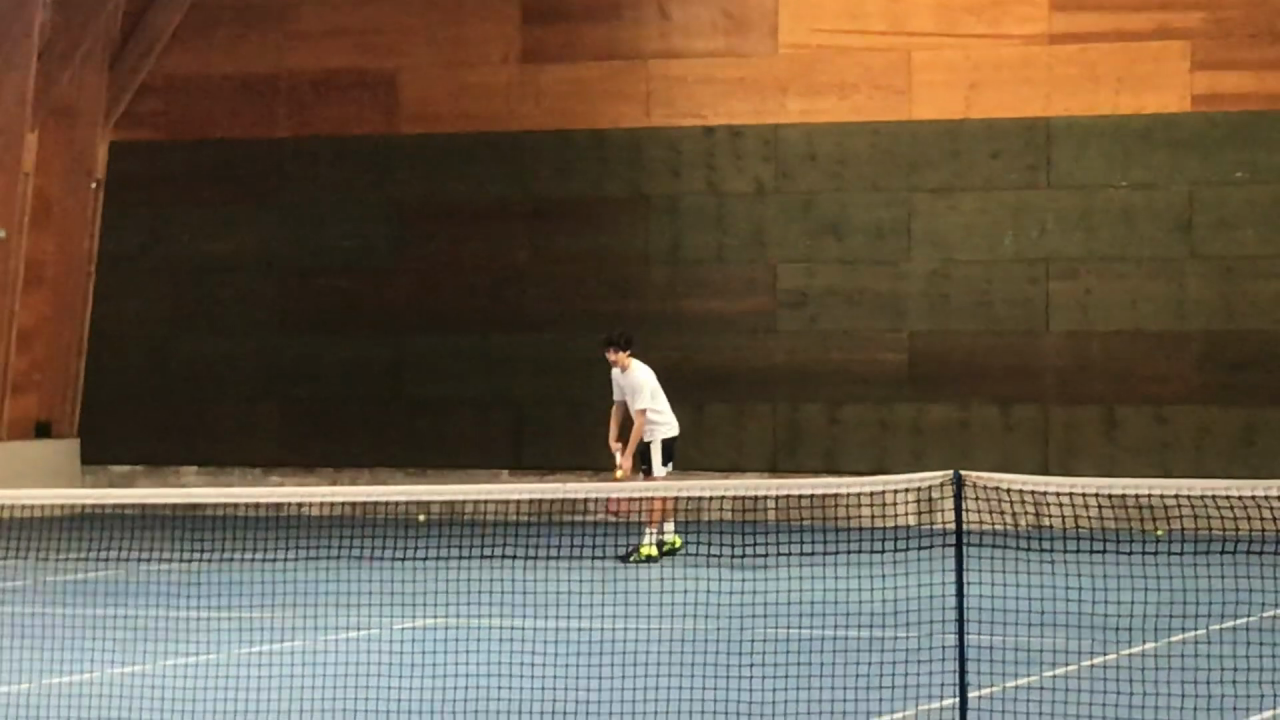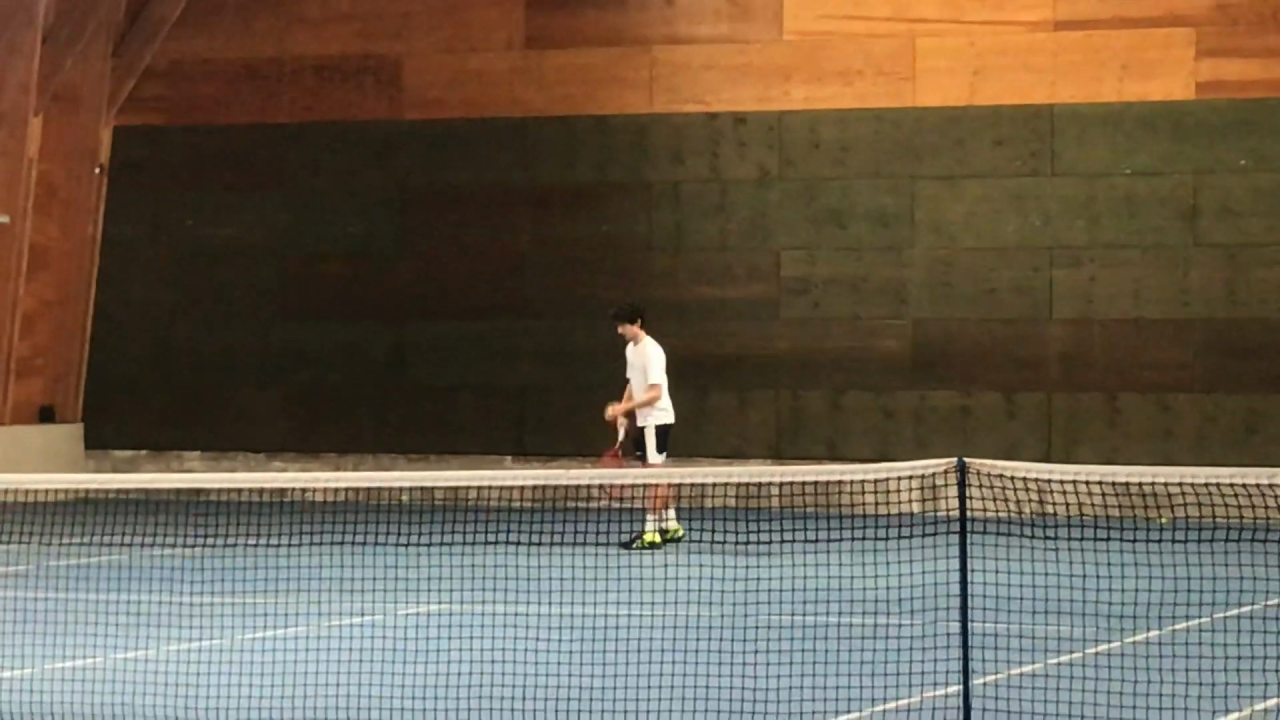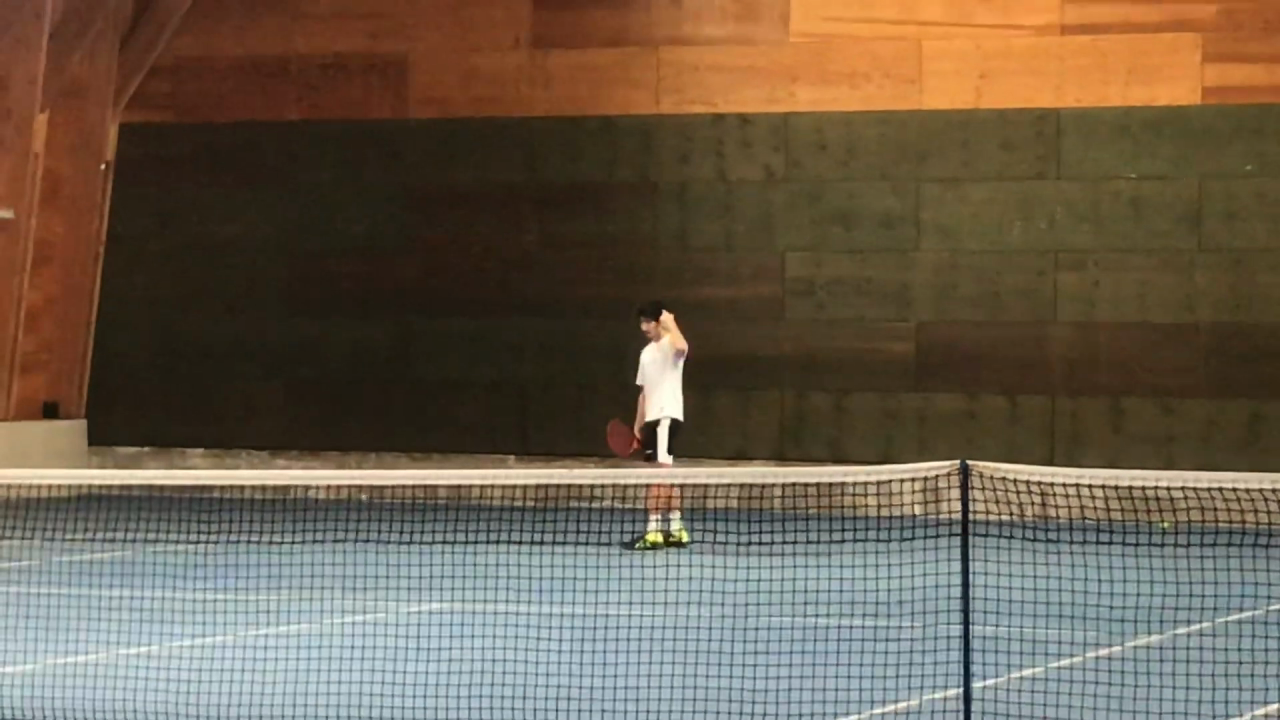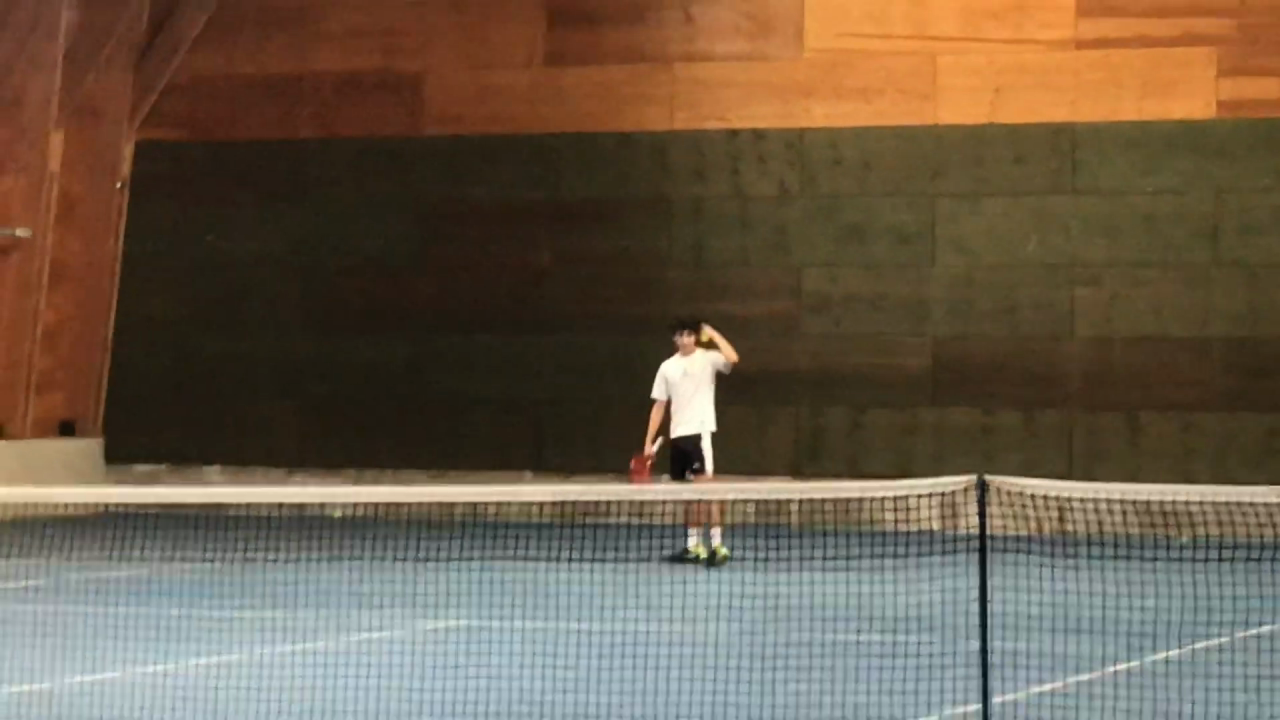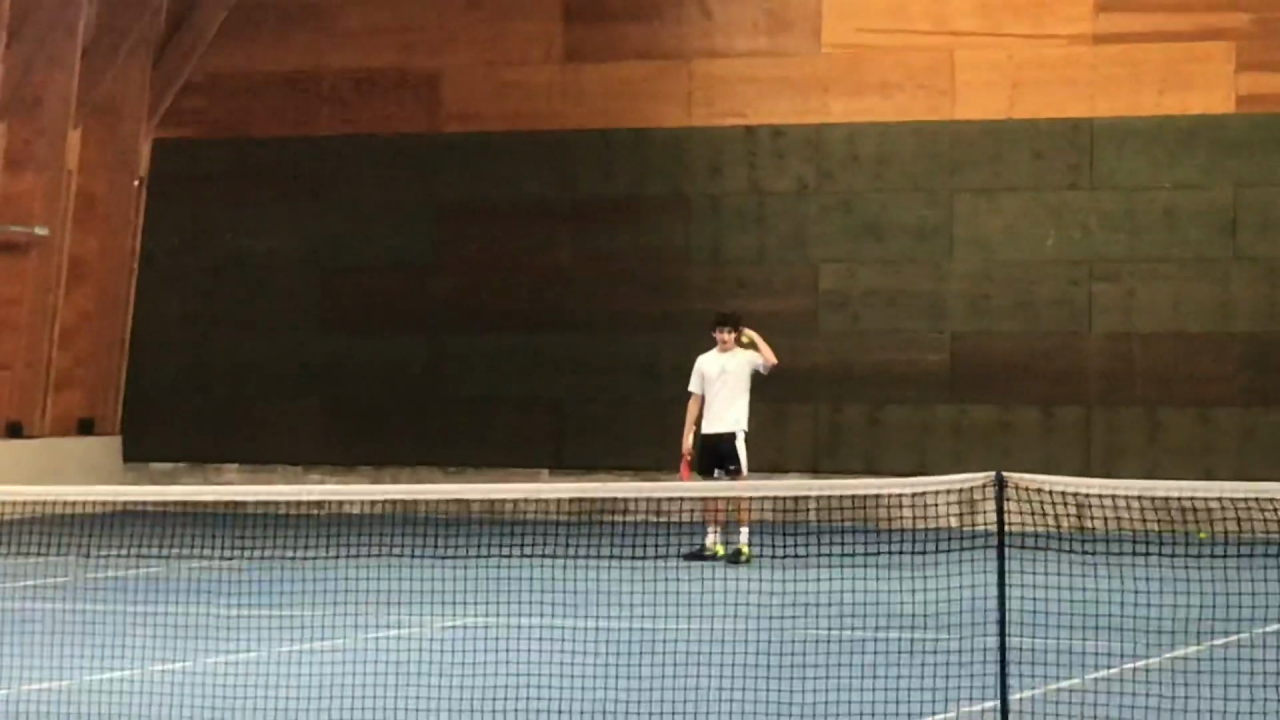
dt=0.5s
person 1, frame 1
left shoulder: (640, 376)
right shoulder: (616, 372)
left elbow: (640, 420)
right elbow: (618, 407)
left wrist: (628, 456)
right wrist: (613, 439)
left hip: (661, 432)
right hip: (655, 432)
left ankle: (648, 546)
right ankle: (669, 538)
person 1, frame 2
left shoulder: (652, 351)
right shoulder: (630, 349)
left elbow: (656, 394)
left wrist: (623, 408)
right wrist: (622, 412)
left hip: (657, 419)
right hip: (645, 420)
left ankle: (651, 533)
right ankle: (671, 526)
person 1, frame 3
left shoulder: (672, 344)
right shoulder: (646, 351)
left elbow: (681, 348)
left wrist: (670, 323)
right wrist: (638, 424)
left hip: (667, 416)
right hip: (652, 418)
left ankle: (653, 533)
right ankle: (676, 530)
person 1, frame 4
left shoulder: (708, 358)
right shoulder: (667, 367)
left elbow: (732, 359)
right elbow: (659, 406)
left wrist: (713, 335)
right wrist: (648, 441)
left hip: (700, 431)
right hip: (677, 435)
left ankle: (718, 545)
right ankle: (693, 546)
person 1, frame 5
left shoulder: (746, 357)
right shoulder: (703, 361)
left elbow: (772, 362)
right elbow: (695, 400)
left wrist: (754, 336)
right wrist: (687, 434)
left hip: (733, 431)
right hip: (709, 432)
left ankle: (744, 544)
right ankle: (712, 544)
